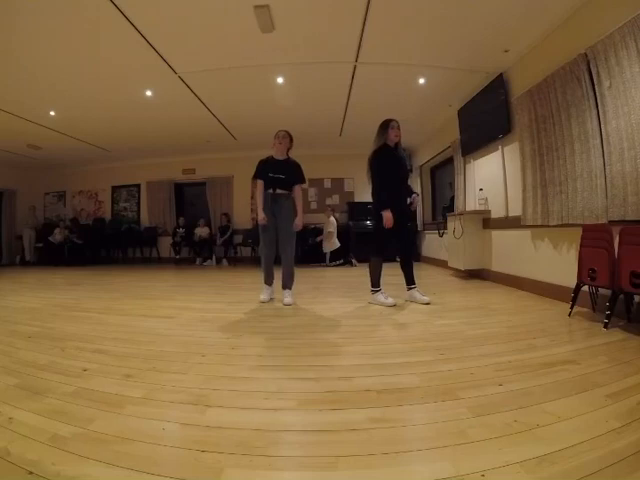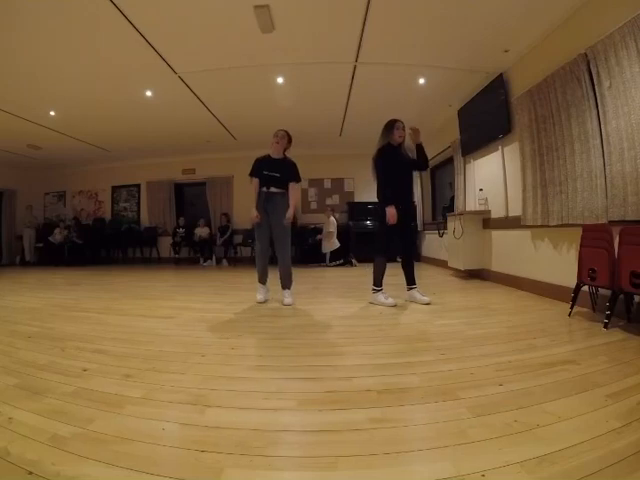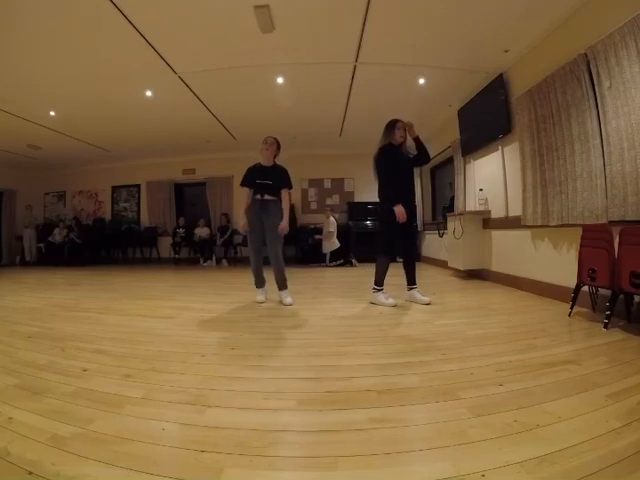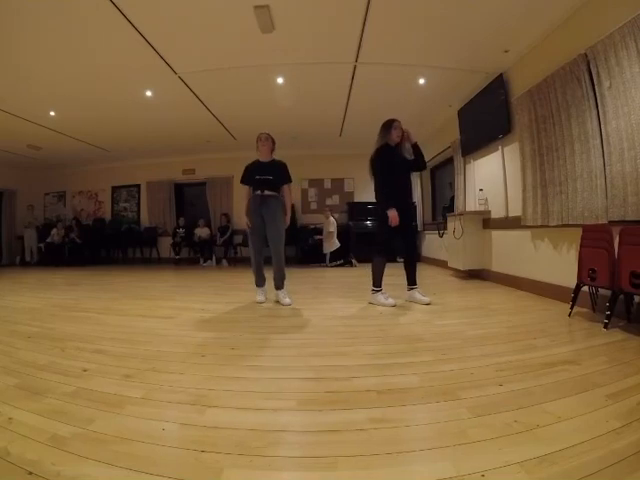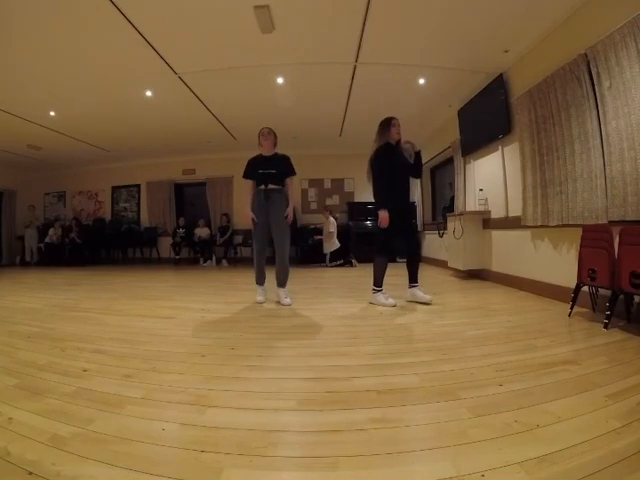
dt=0.3s
person 1, frame 1
left shoulder: (399, 156)
right shoulder: (379, 155)
right elbow: (377, 185)
left wrist: (413, 194)
right wrist: (384, 209)
left hip: (401, 209)
right hip: (384, 209)
left knee: (407, 247)
right knee: (380, 248)
left ankle: (411, 289)
right ankle: (375, 292)
person 1, frame 2
left shoulder: (403, 155)
right shoulder: (384, 153)
left elbow: (423, 165)
right elbow: (382, 182)
left wrist: (418, 142)
right wrist: (389, 205)
left hip: (406, 207)
right hip: (390, 207)
left knee: (409, 247)
right knee: (384, 246)
left ankle: (411, 289)
right ankle: (377, 291)
person 1, frame 3
left shoulder: (404, 155)
right shoulder: (385, 152)
left elbow: (425, 158)
right elbow: (385, 181)
left wrist: (415, 136)
right wrist: (395, 204)
left hip: (408, 206)
right hip: (391, 207)
left knee: (410, 248)
right knee: (387, 247)
left ankle: (412, 289)
right ankle: (377, 291)
person 1, frame 4
left shoulder: (401, 156)
right shoulder: (381, 154)
left elbow: (421, 165)
right elbow: (380, 184)
left wrist: (412, 142)
right wrist: (389, 208)
left hip: (405, 207)
right hip: (389, 208)
left knee: (411, 247)
right knee: (383, 247)
left ankle: (412, 289)
right ankle: (376, 292)
person 1, frame 5
left shoulder: (399, 154)
right shoulder: (381, 153)
left elbow: (416, 173)
right elbow: (378, 183)
left wrist: (417, 152)
right wrist: (382, 208)
left hip: (404, 206)
right hip: (389, 208)
left knee: (414, 245)
right knee: (384, 247)
left ankle: (413, 288)
right ankle: (377, 292)
person 2, frame 1
left shoulder: (294, 165)
right shoulder: (264, 163)
left elbow: (298, 191)
right elbow: (259, 188)
left wrist: (299, 215)
right wrist: (260, 210)
left hip: (286, 205)
right hip: (268, 204)
left knee: (287, 248)
right knee: (266, 248)
left ankle: (287, 289)
right ankle: (268, 287)
person 2, frame 2
left shoulder: (290, 165)
right shoulder: (260, 162)
left elbow: (293, 189)
right elbow: (255, 186)
left wrist: (291, 209)
right wrist: (253, 208)
left hip: (280, 203)
right hip: (262, 203)
left knee: (283, 247)
right knee: (261, 246)
left ankle: (286, 289)
right ankle: (262, 286)
person 2, frame 3
left shoulder: (281, 171)
right shoulder: (252, 170)
left elbow: (285, 197)
right elbow: (246, 195)
left wrist: (285, 219)
right wrist: (243, 217)
left hip: (273, 210)
right hip: (255, 210)
left knee: (275, 251)
right knee: (255, 251)
left ankle: (283, 290)
right ankle: (260, 288)
person 2, frame 4
left shoulder: (280, 166)
right shoulder: (251, 168)
left elbow: (286, 191)
right elbow: (246, 192)
left wrist: (288, 213)
right wrist: (245, 214)
left hip: (275, 205)
right hip: (255, 206)
left knee: (277, 248)
right knee: (256, 249)
left ankle: (280, 289)
right ankle: (260, 288)
person 2, frame 5
left shoulder: (283, 160)
right shoulder: (253, 162)
left elbow: (289, 184)
right elbow: (251, 187)
left wrist: (291, 205)
right wrist: (249, 208)
left hip: (279, 200)
right hip: (260, 201)
left knee: (282, 245)
right knee: (259, 245)
left ankle: (282, 288)
right ankle: (260, 287)
